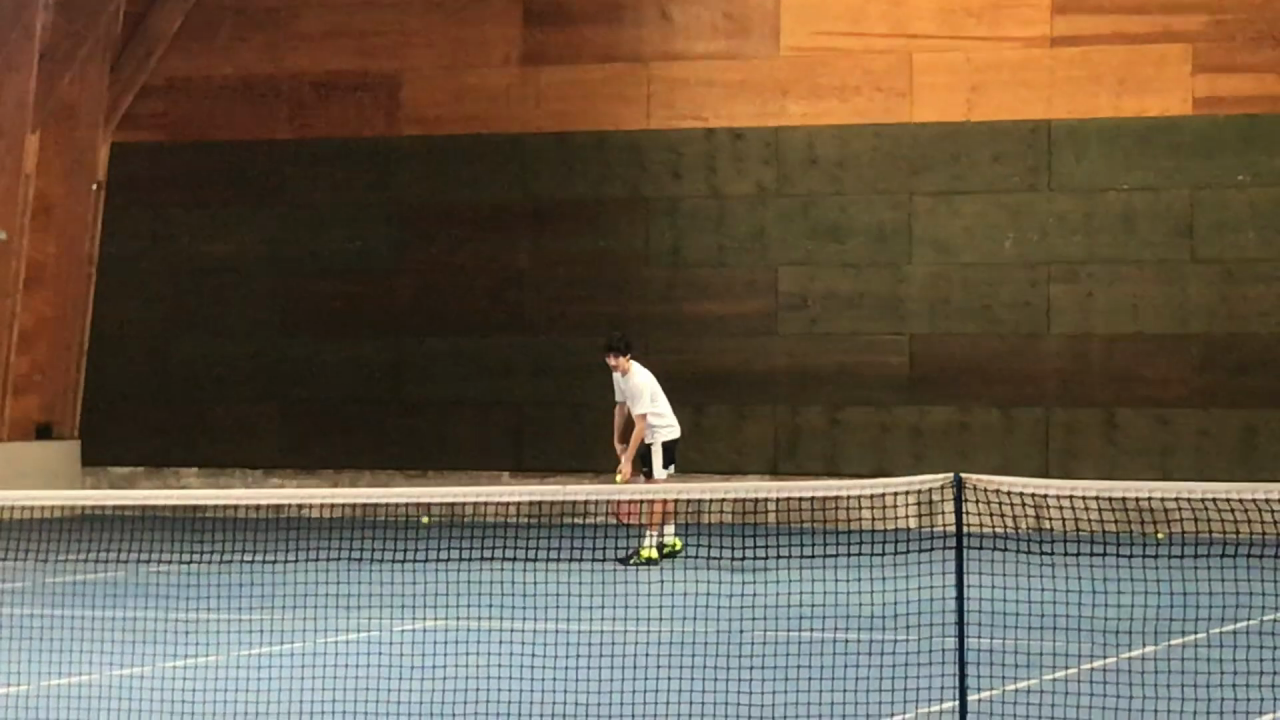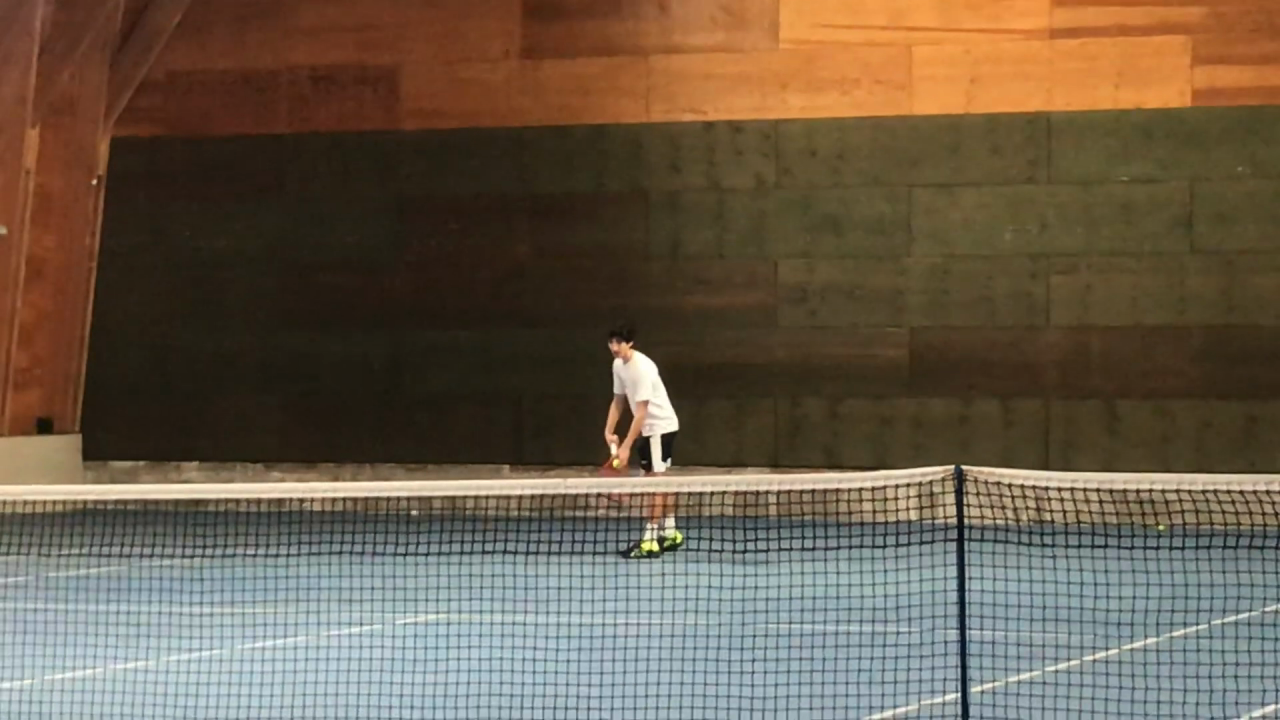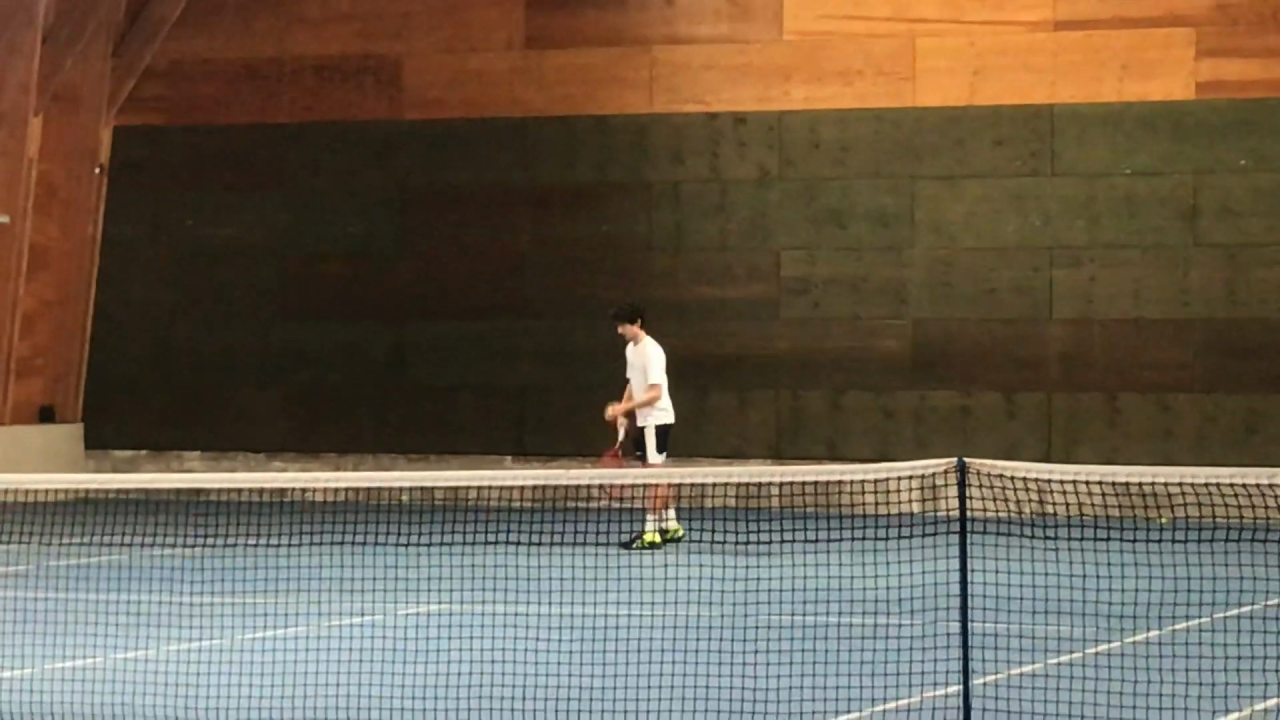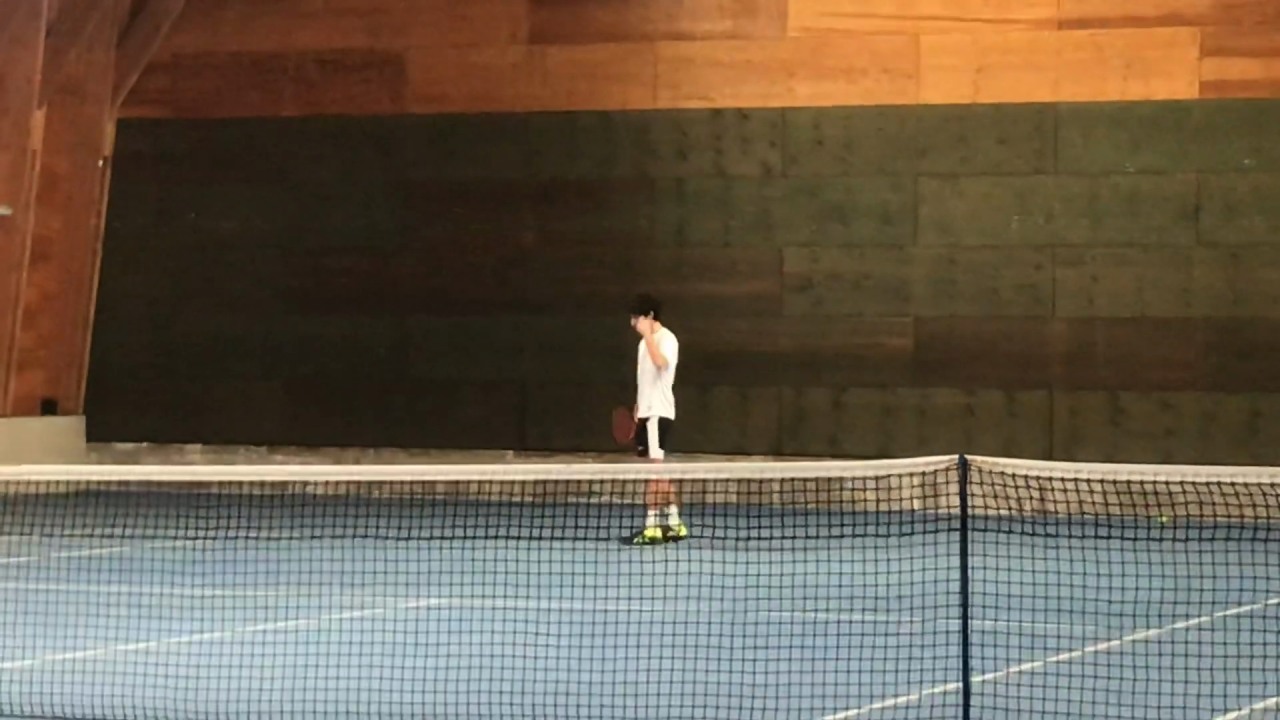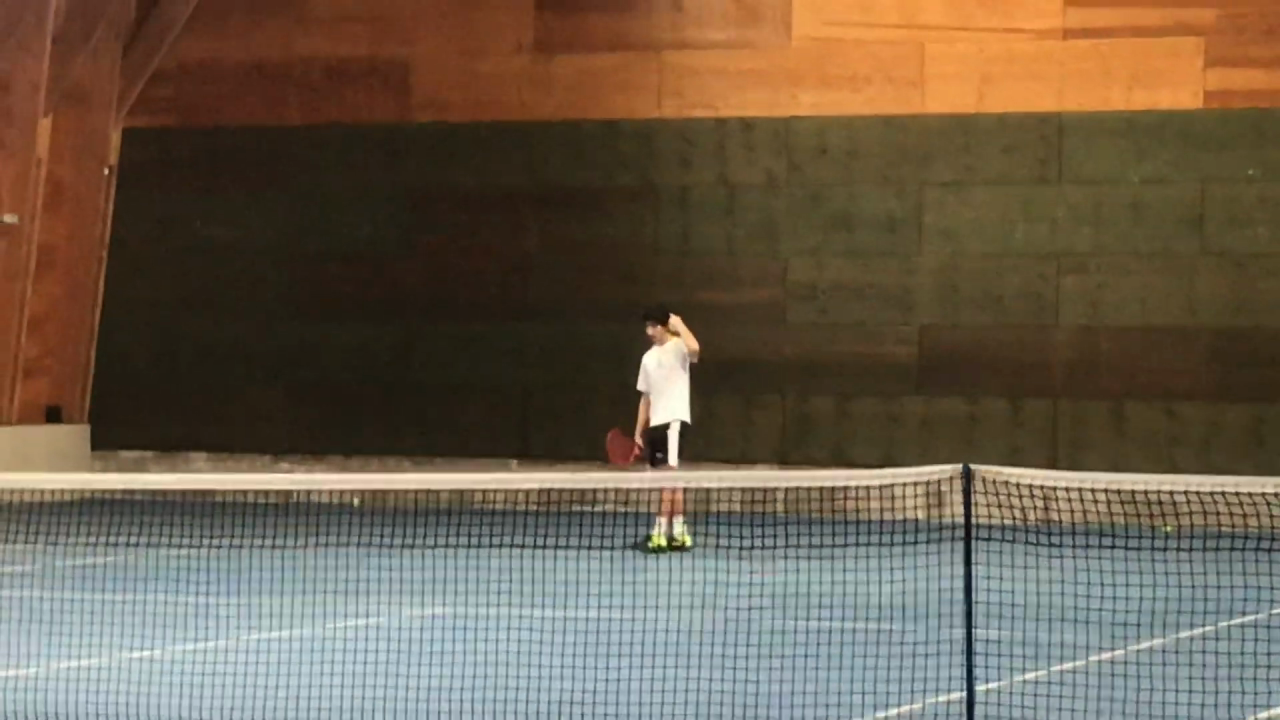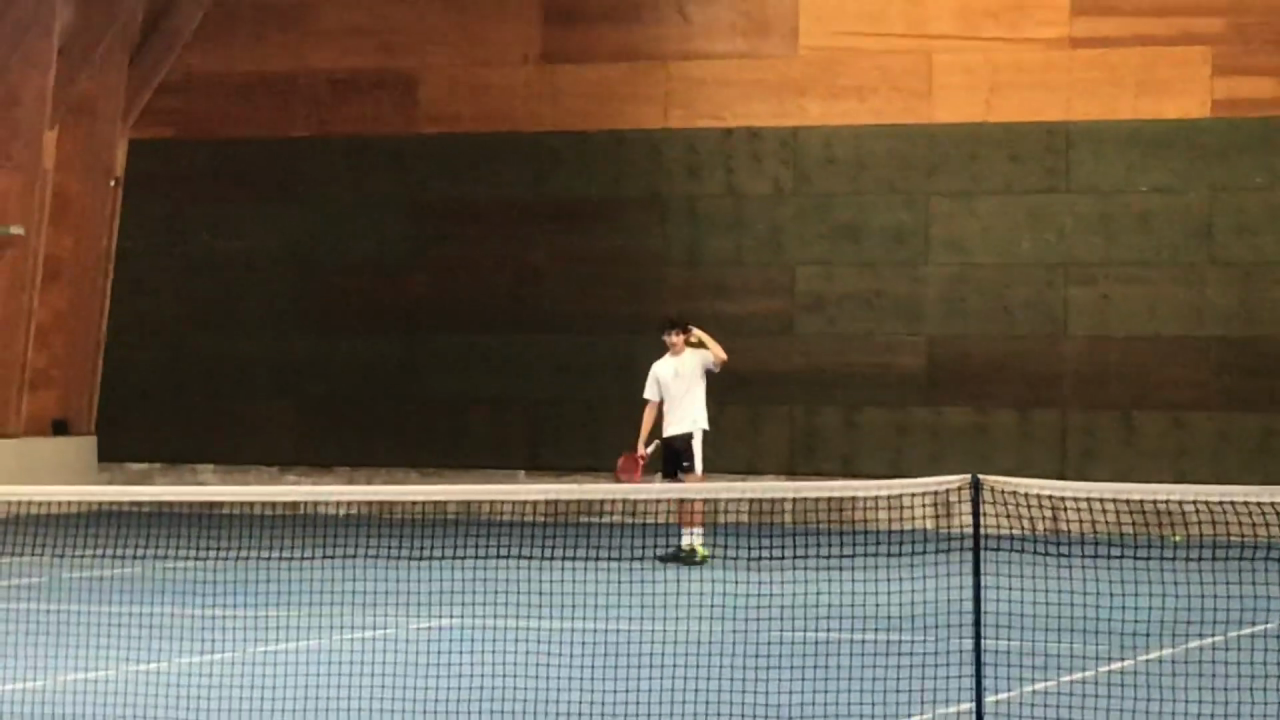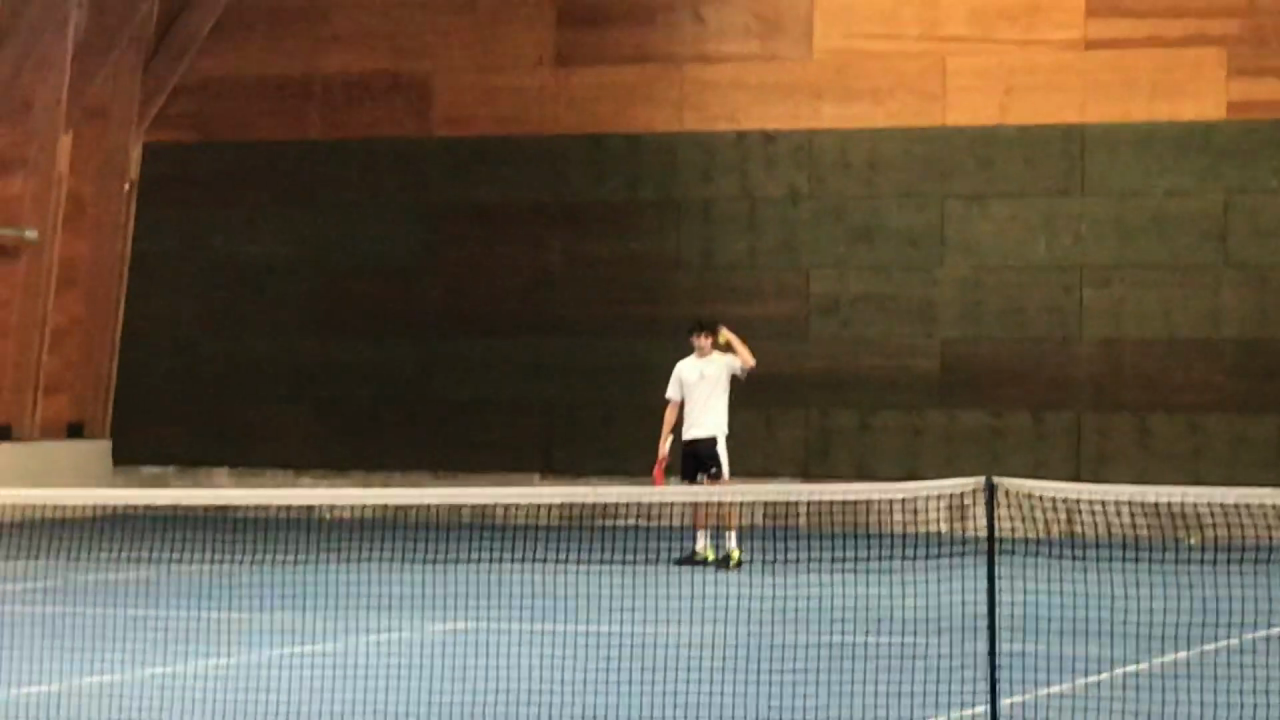
dt=0.3s
person 1, frame 1
left shoulder: (639, 380)
right shoulder: (618, 375)
left elbow: (640, 424)
right elbow: (620, 406)
left wrist: (628, 460)
right wrist: (617, 440)
left hip: (662, 434)
right hip: (657, 434)
left ankle: (649, 549)
right ankle: (670, 541)
person 1, frame 2
left shoulder: (643, 368)
right shoulder: (618, 365)
left elbow: (641, 412)
right elbow: (618, 400)
left wrist: (626, 447)
right wrist: (609, 431)
left hip: (660, 427)
right hip: (652, 428)
left ankle: (650, 541)
right ankle: (670, 534)
person 1, frame 3
left shoulder: (652, 351)
right shoulder: (630, 349)
left elbow: (656, 394)
left wrist: (623, 408)
right wrist: (622, 412)
left hip: (657, 419)
right hip: (645, 420)
left ankle: (651, 533)
right ankle: (671, 526)
person 1, frame 4
left shoulder: (666, 339)
right shoulder: (645, 341)
left elbow: (660, 364)
left wrist: (647, 335)
right wrist: (637, 412)
left hip: (658, 412)
right hip: (647, 412)
left ankle: (652, 528)
right ankle: (674, 524)
person 1, frame 5
left shoulder: (678, 347)
right shoulder: (648, 357)
left elbow: (694, 349)
left wrist: (678, 324)
right wrist: (639, 432)
left hip: (674, 420)
right hip: (656, 423)
left ankle: (658, 536)
right ankle: (679, 535)
person 1, frame 6
left shoulder: (697, 358)
right shoulder: (658, 367)
left elbow: (721, 358)
right elbow: (652, 406)
left wrist: (701, 335)
right wrist: (641, 441)
left hip: (692, 430)
right hip: (669, 434)
left knee: (692, 485)
left ankle: (698, 545)
right ankle: (685, 544)
person 1, frame 7
left shoulder: (724, 361)
right shoulder: (682, 367)
left elbow: (749, 363)
right elbow: (673, 406)
left wrist: (731, 338)
right wrist: (663, 441)
left hip: (714, 435)
right hip: (689, 437)
left ankle: (733, 549)
right ankle: (702, 548)
